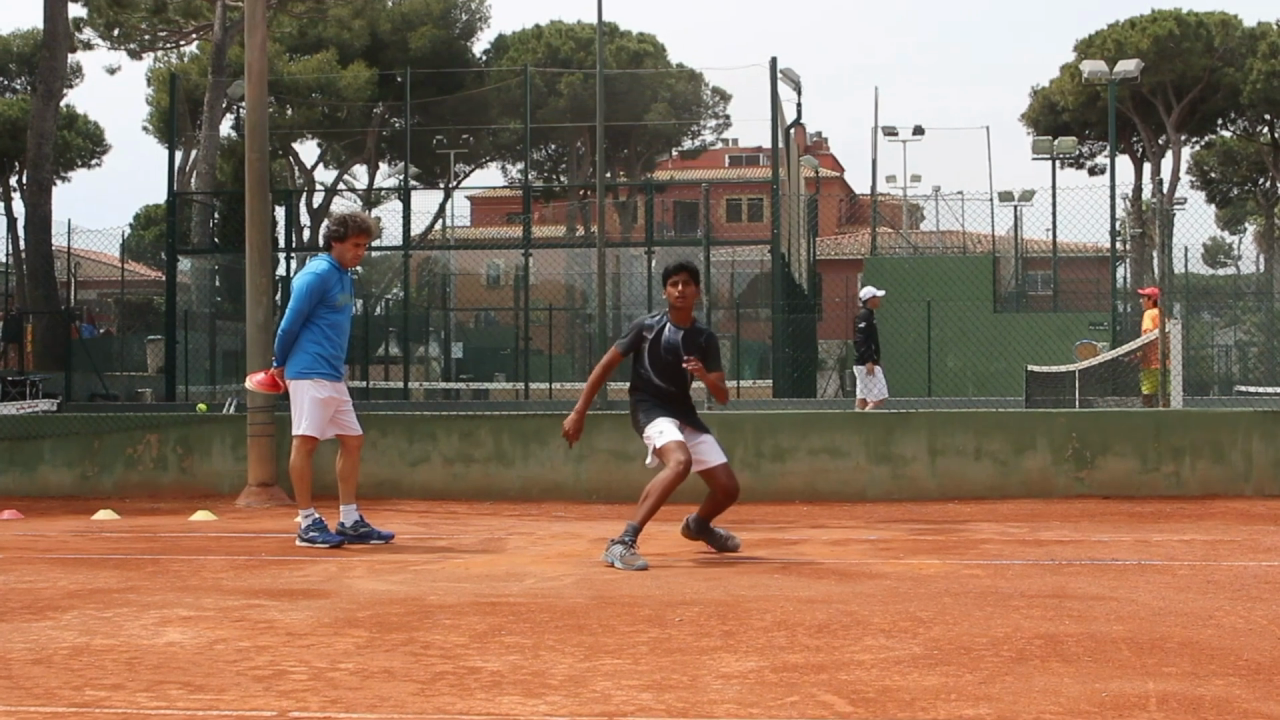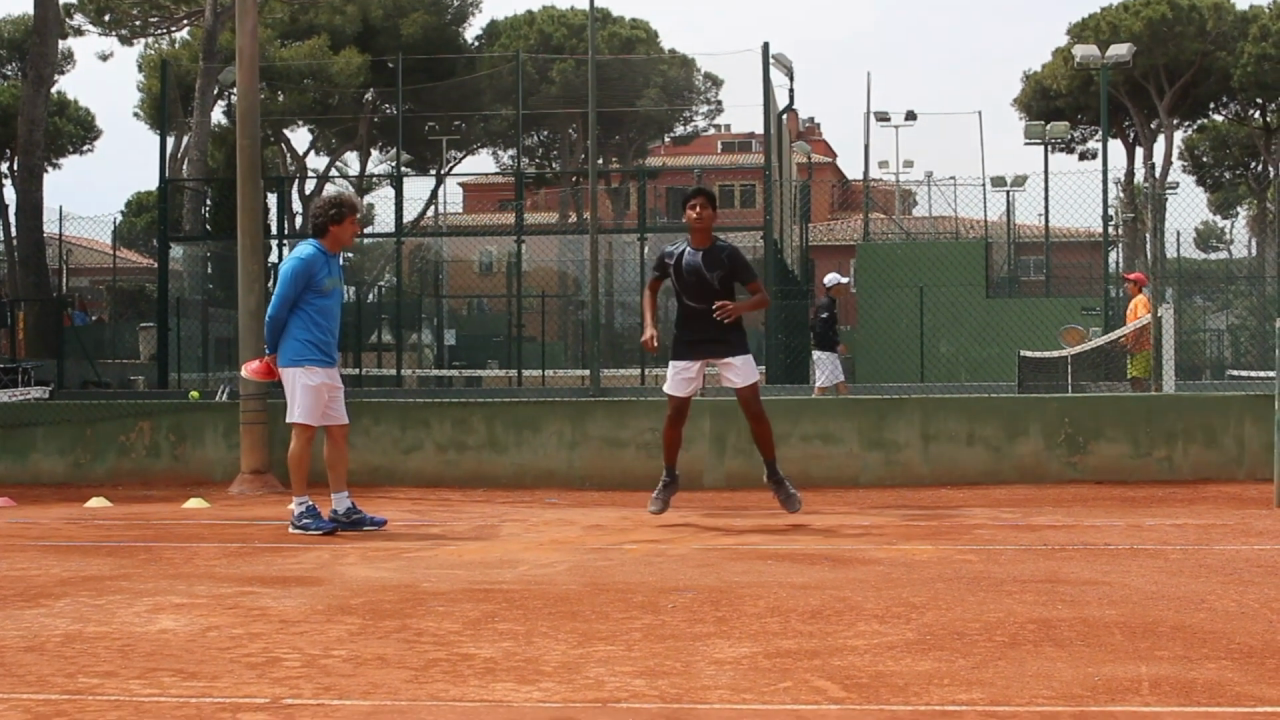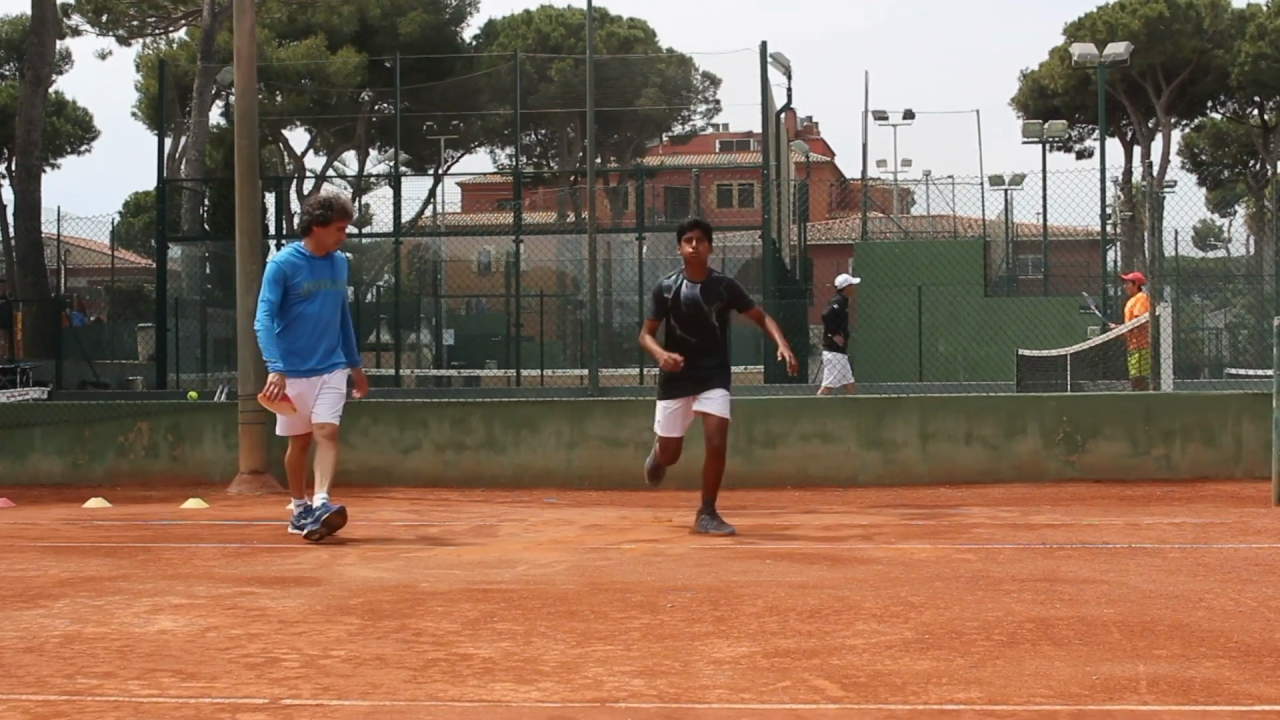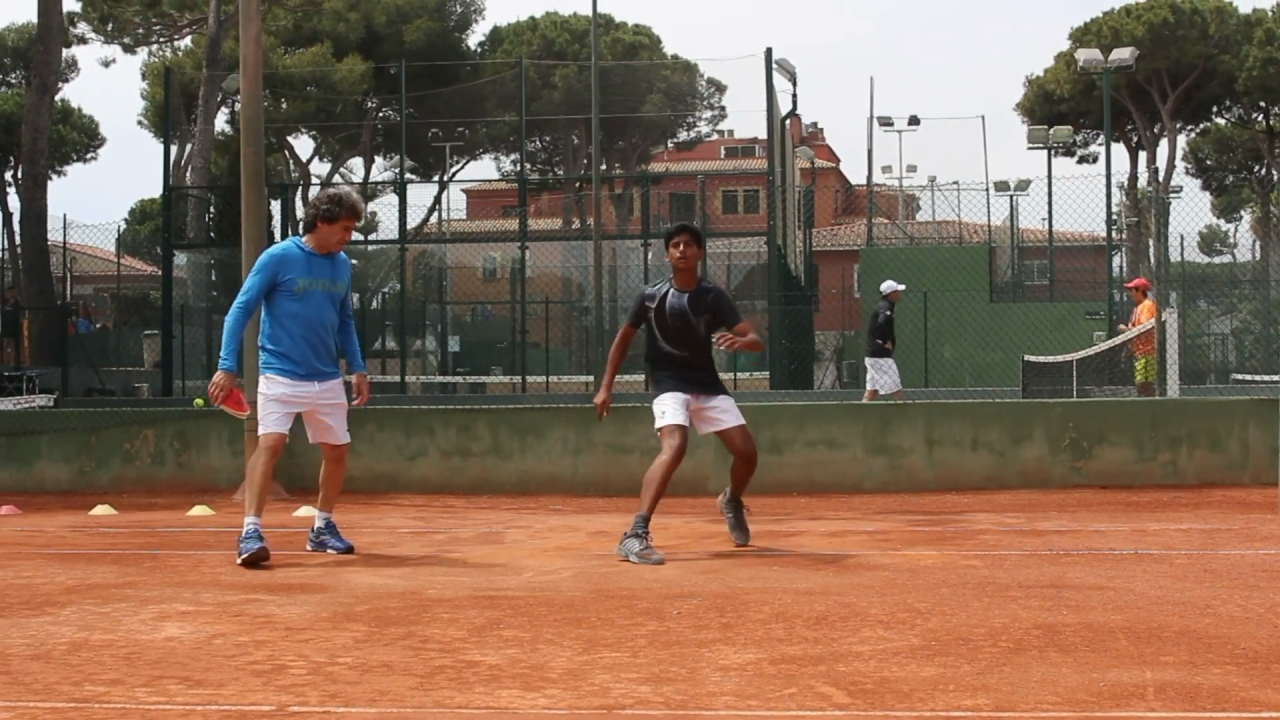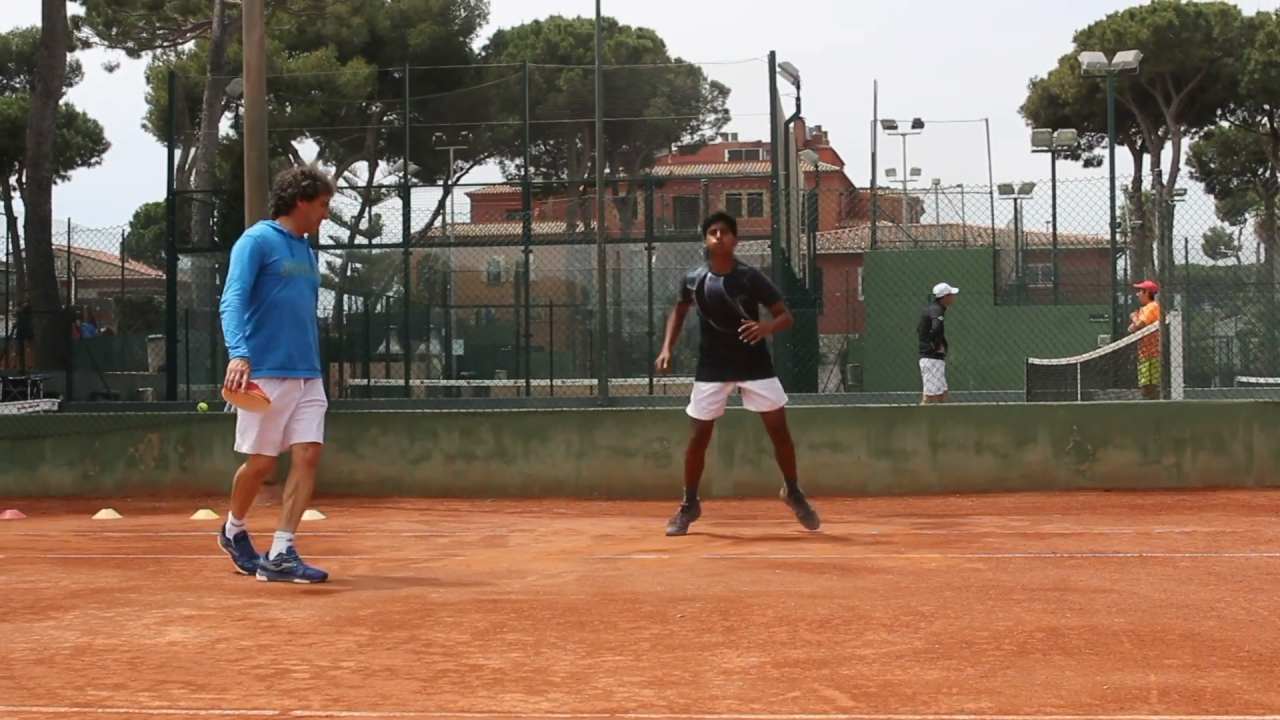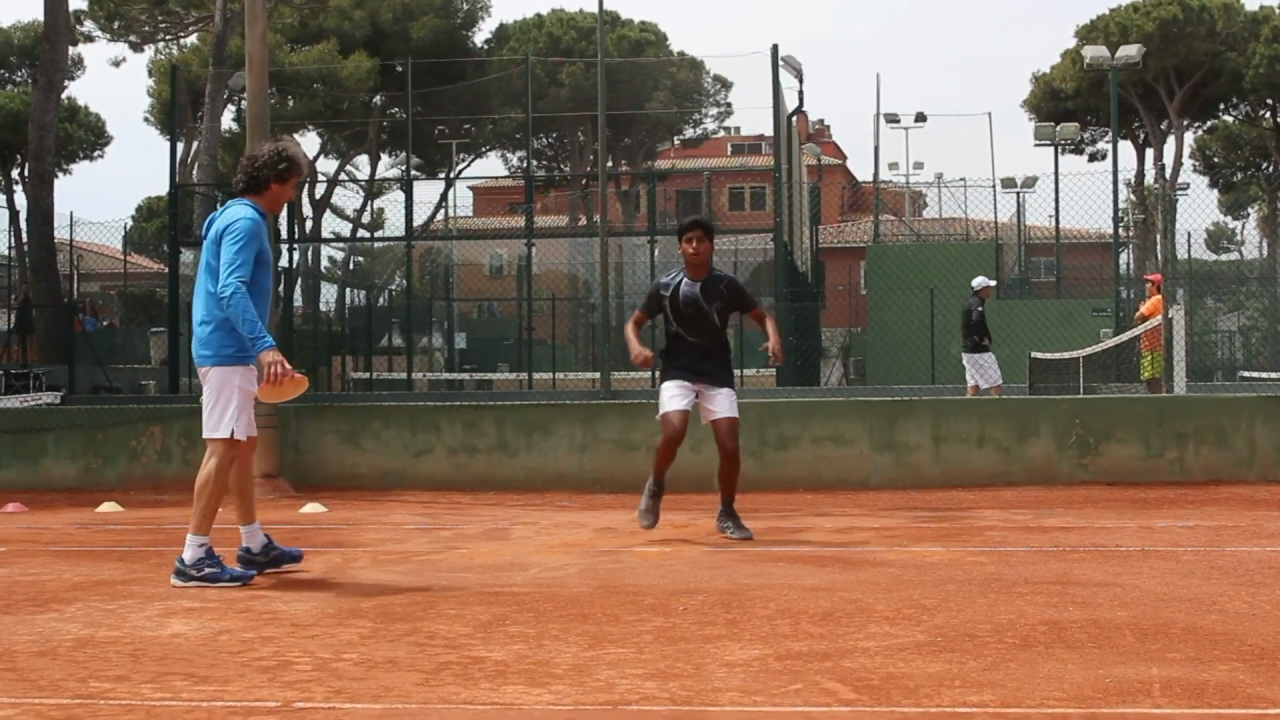
dt=0.7s
person 1, frame 1
left shoulder: (343, 275)
right shoulder: (317, 274)
right elbow: (289, 324)
right wrist: (280, 364)
left hip: (333, 376)
right hip: (310, 374)
left knee: (352, 441)
right knee: (305, 442)
left ankle: (350, 521)
right ankle: (308, 523)
person 1, frame 2
left shoulder: (332, 259)
right shoulder: (303, 259)
right elbow: (276, 312)
right wrist: (274, 352)
left hip: (328, 362)
right hip: (303, 362)
left knee: (338, 432)
right knee: (304, 431)
left ankle: (342, 509)
right ankle: (301, 511)
person 1, frame 3
left shoulder: (340, 263)
right shoulder: (282, 264)
right elbow: (264, 319)
left wrist: (355, 363)
right wrist: (276, 369)
left hip: (332, 368)
right hip: (293, 370)
left knee: (326, 433)
right knee: (299, 441)
left ankle: (321, 506)
right ankle: (300, 509)
person 1, frame 4
left shoulder: (343, 266)
right shoulder: (277, 258)
right elbow: (241, 310)
left wrist: (358, 368)
right wrist: (228, 365)
left hip: (327, 377)
right hip: (280, 374)
left knee: (337, 453)
right knee: (271, 444)
left ankle: (323, 529)
right ankle: (251, 532)
person 1, frame 5
left shoulder: (307, 252)
right shoulder: (256, 241)
right elbow: (232, 301)
right wrist: (238, 353)
left hip: (308, 376)
right hip: (265, 374)
left knee: (306, 457)
right knee: (261, 463)
left ankle: (280, 553)
right ankle: (235, 528)
person 1, frame 6
left shoulder: (230, 219)
right shoulder: (244, 222)
right elbow: (231, 292)
right wrist: (265, 345)
left hip: (220, 351)
right hip: (230, 353)
left knee: (242, 447)
right knee: (223, 448)
left ankle: (254, 542)
right ankle: (194, 558)
person 2, frame 1
left shoulder: (706, 339)
right shoulder: (646, 326)
left elbow: (722, 397)
right elbow: (606, 365)
left wrist: (706, 377)
right wrist: (578, 412)
left hip: (685, 412)
right hip: (651, 409)
left knee: (728, 489)
right knee: (680, 463)
left ankle: (698, 525)
right ankle: (622, 543)
person 2, frame 2
left shoulder: (729, 254)
right shoulder: (670, 255)
left elbow: (762, 296)
right elbow: (651, 289)
left wrist: (742, 308)
right wrist: (649, 326)
left hip: (729, 341)
right hip: (687, 344)
left knee: (754, 410)
right knee: (675, 415)
left ankle: (774, 476)
right ankle: (669, 479)
person 2, frame 3
left shoulder: (726, 286)
right shoulder: (665, 288)
left elbow: (761, 317)
right elbow: (646, 335)
left wrist: (783, 345)
right wrist: (661, 355)
left hip: (714, 376)
right hip: (675, 378)
left knee: (716, 445)
right knee: (670, 453)
left ankle: (707, 512)
right ankle: (658, 452)
person 2, frame 4
left shoulder: (714, 296)
right shoulder: (651, 295)
left elbow: (754, 338)
right elbow: (623, 339)
left wrist: (741, 341)
right wrist: (605, 387)
left hip: (707, 385)
right hip: (668, 383)
left knee: (747, 452)
right knee: (674, 447)
left ankle: (733, 501)
right ankle: (636, 534)
person 2, frame 5
left shoulder: (751, 277)
right shoulder: (693, 279)
left elbow: (786, 316)
right elbow: (679, 310)
left wrist: (767, 326)
right wrist: (666, 348)
left hip: (754, 364)
right hip: (713, 367)
left knee: (779, 431)
right knee: (698, 438)
left ankle: (793, 492)
right ankle: (689, 504)
person 2, frame 6
left shoulder: (728, 284)
right shoulder: (665, 286)
left elbow: (763, 316)
right elbow: (634, 323)
left wrist: (774, 340)
right wrist: (636, 348)
left hip: (718, 373)
right hip: (678, 372)
left knee: (729, 446)
right knee: (674, 431)
left ankle: (727, 513)
right ankle: (655, 484)
